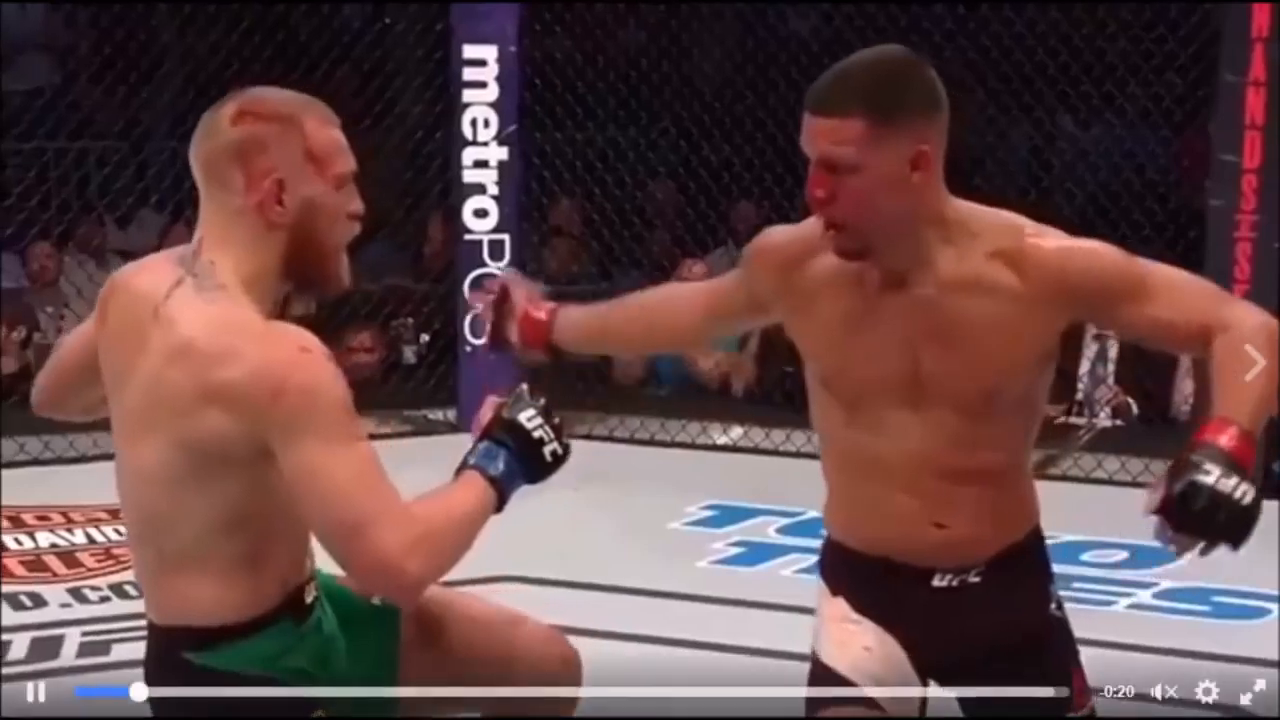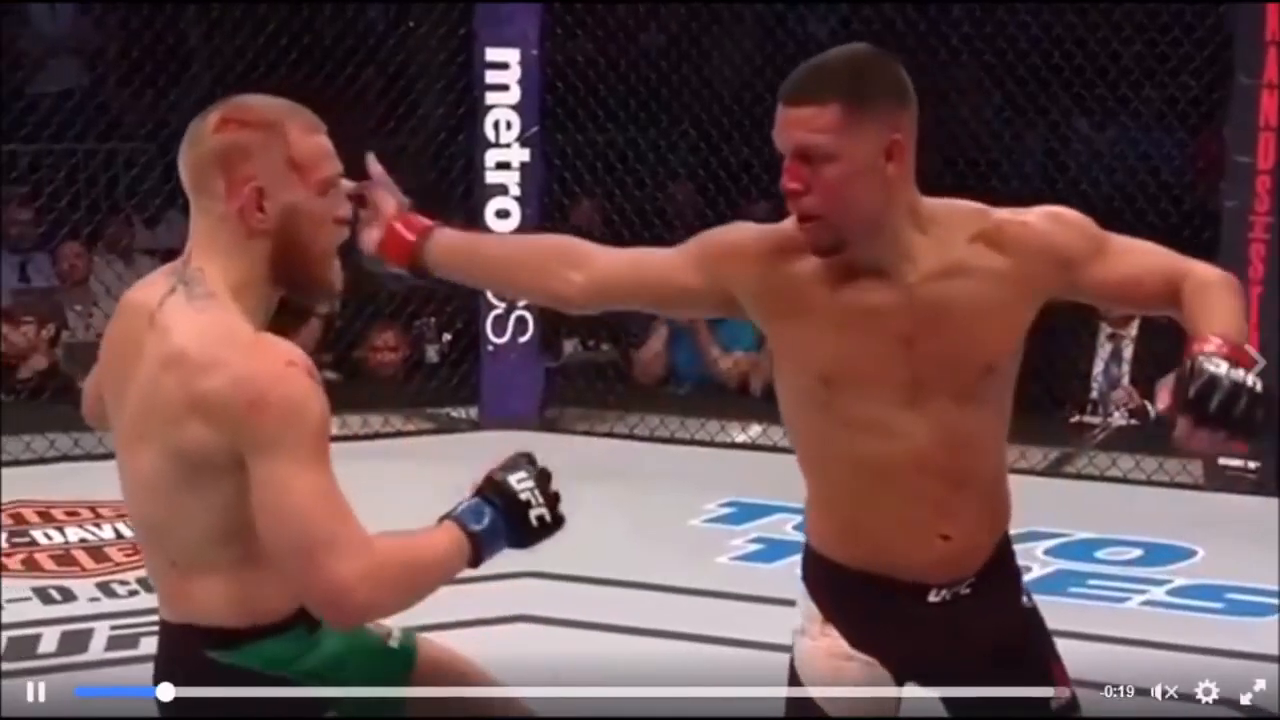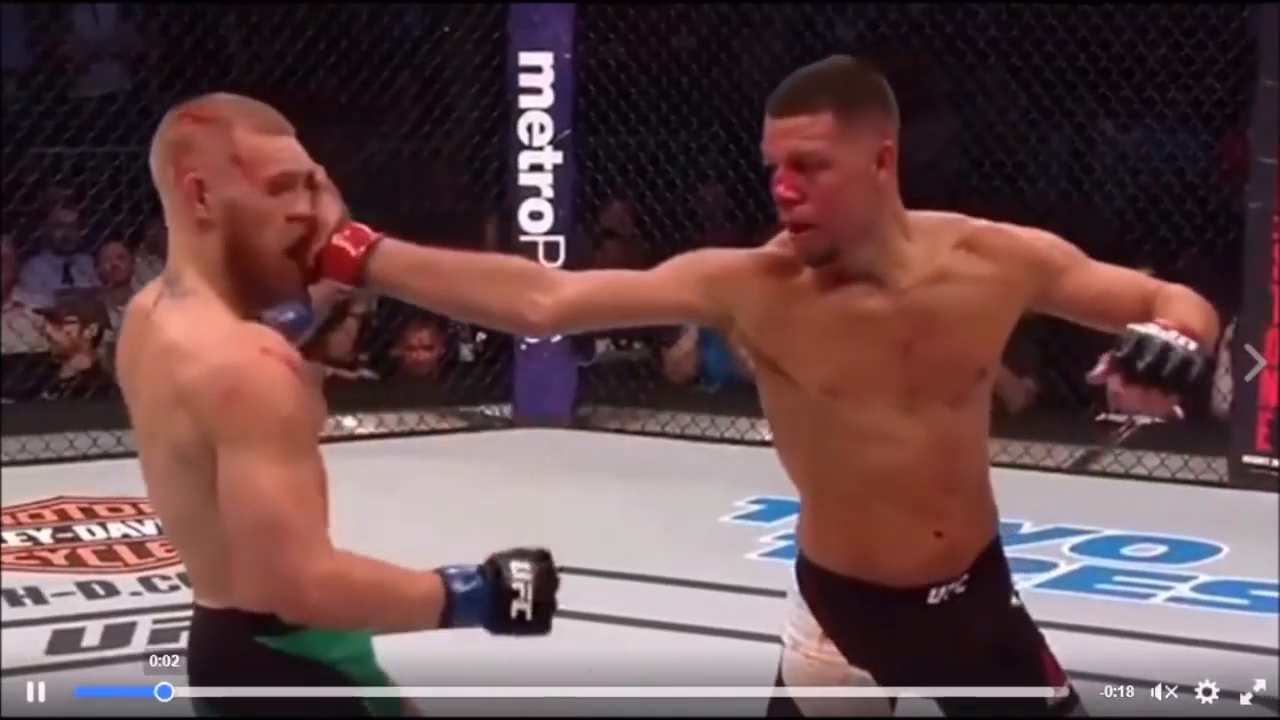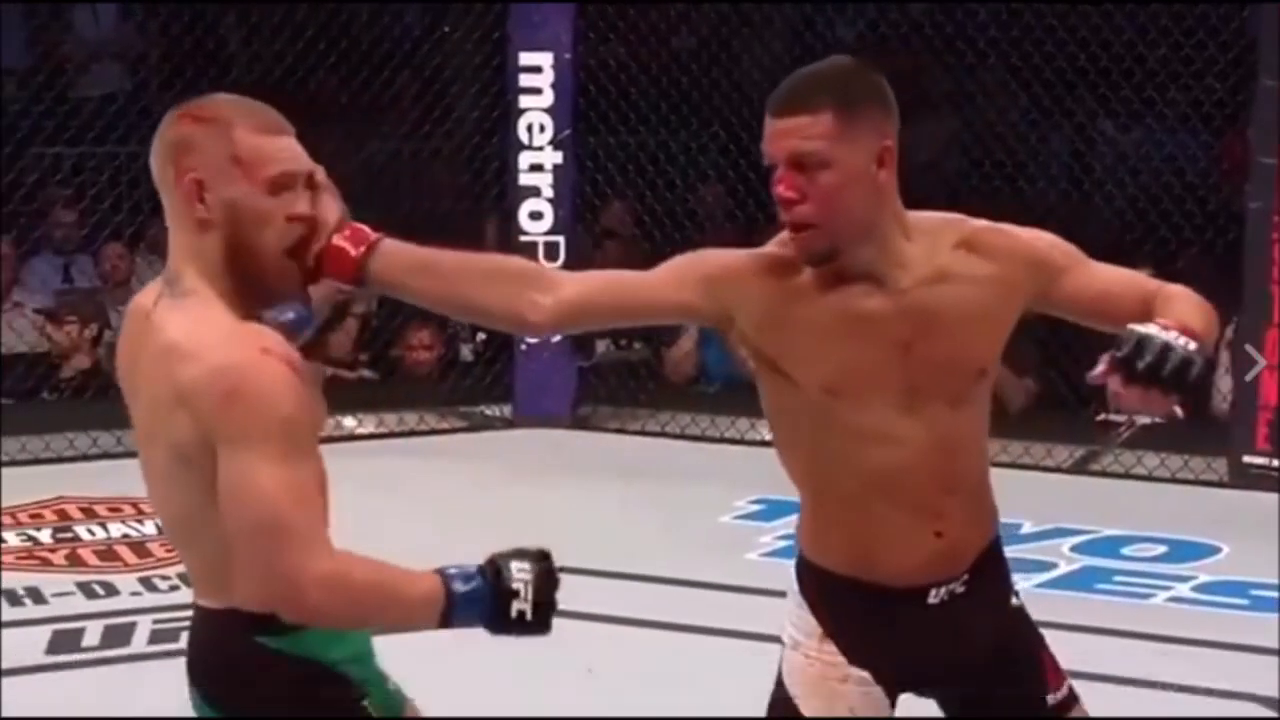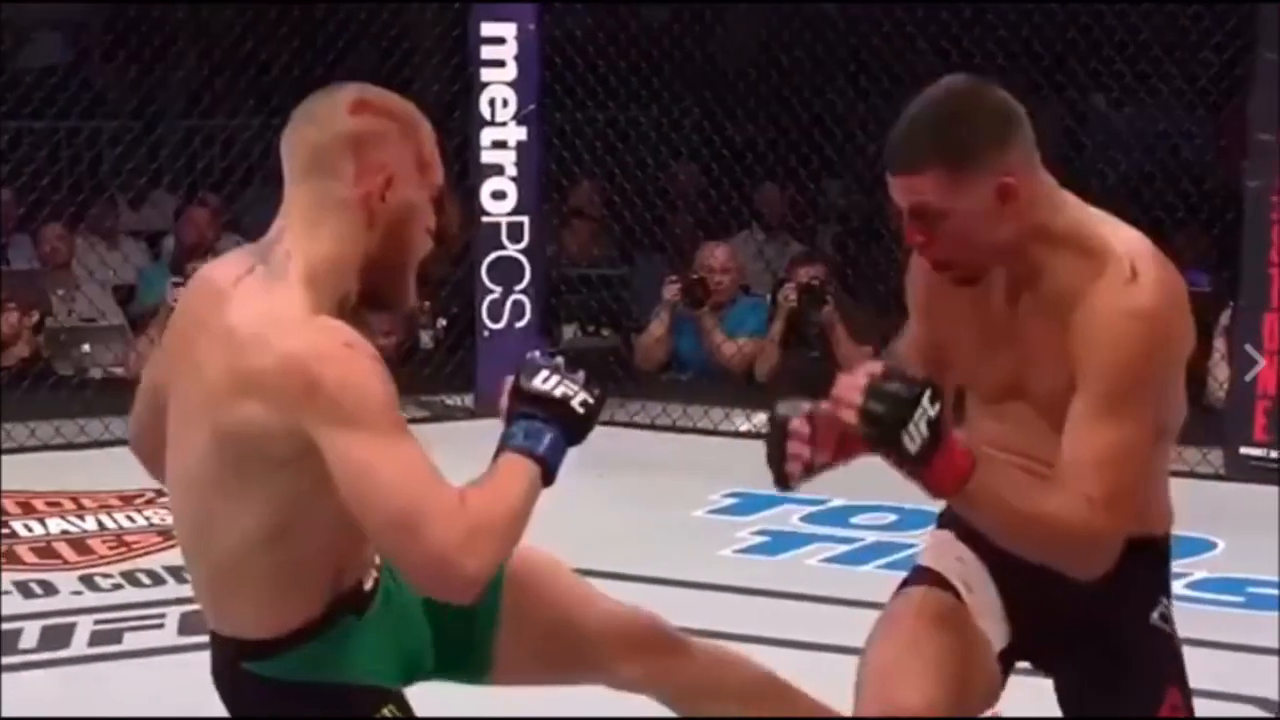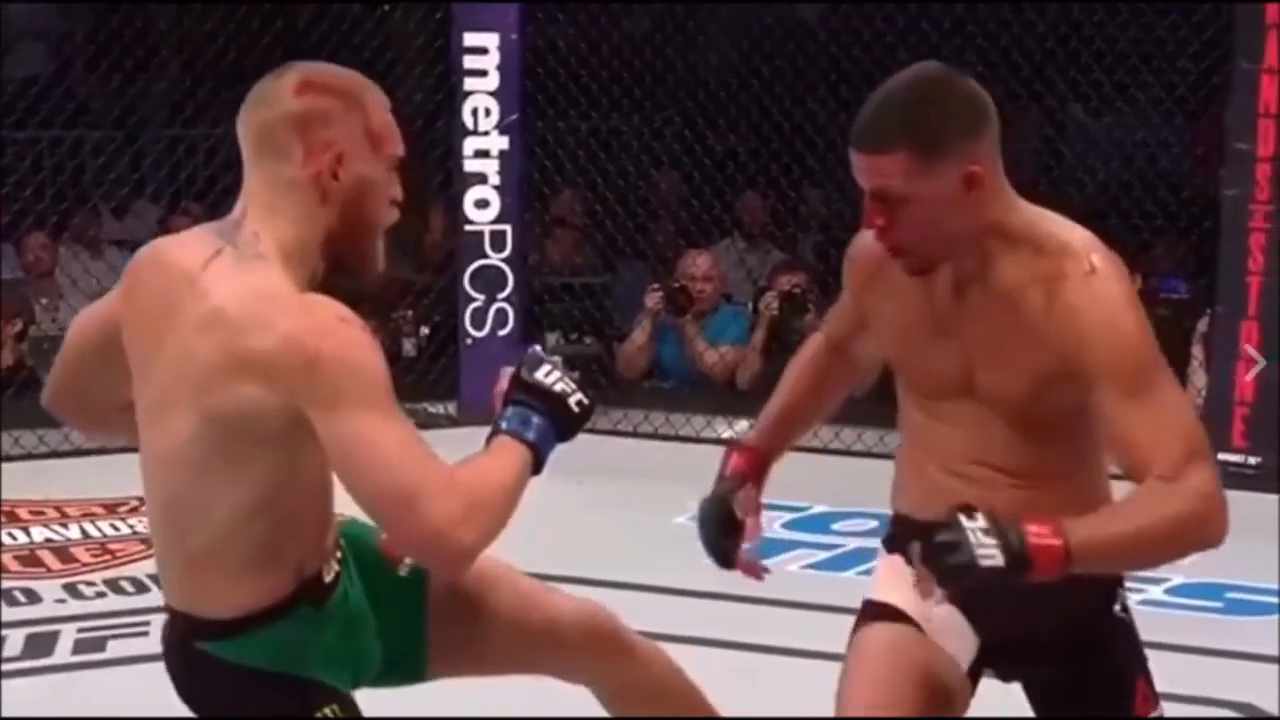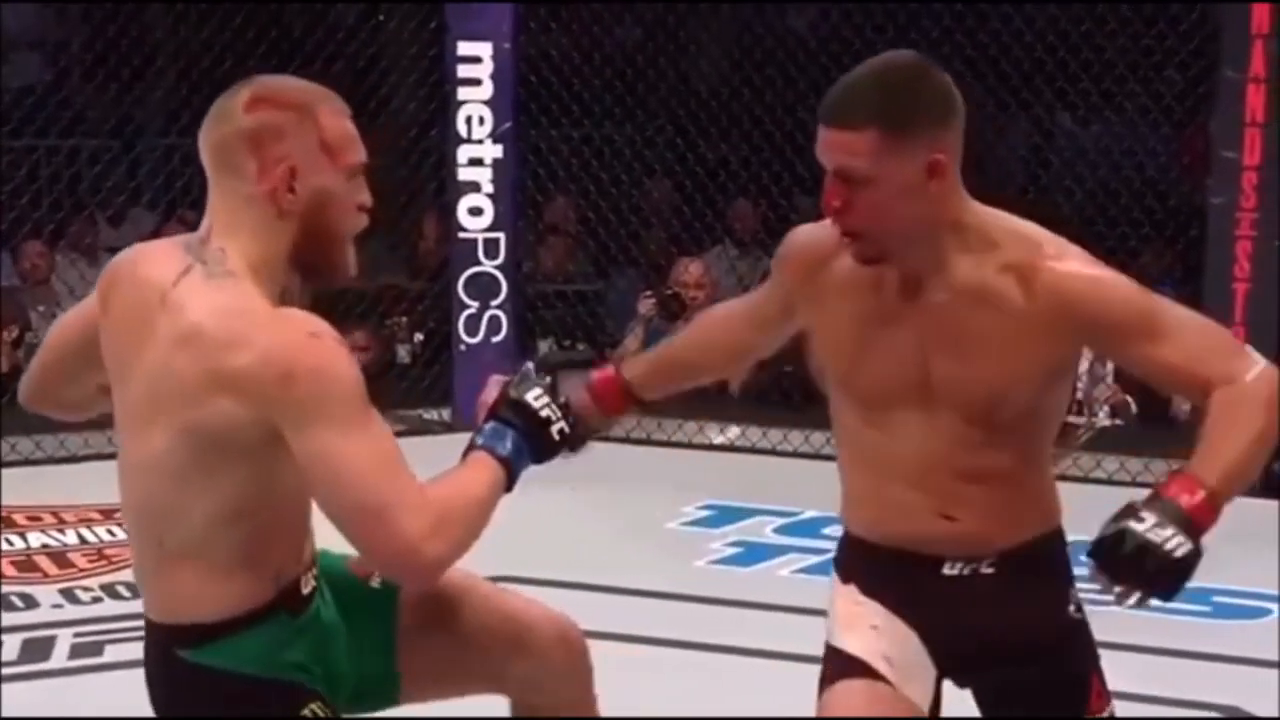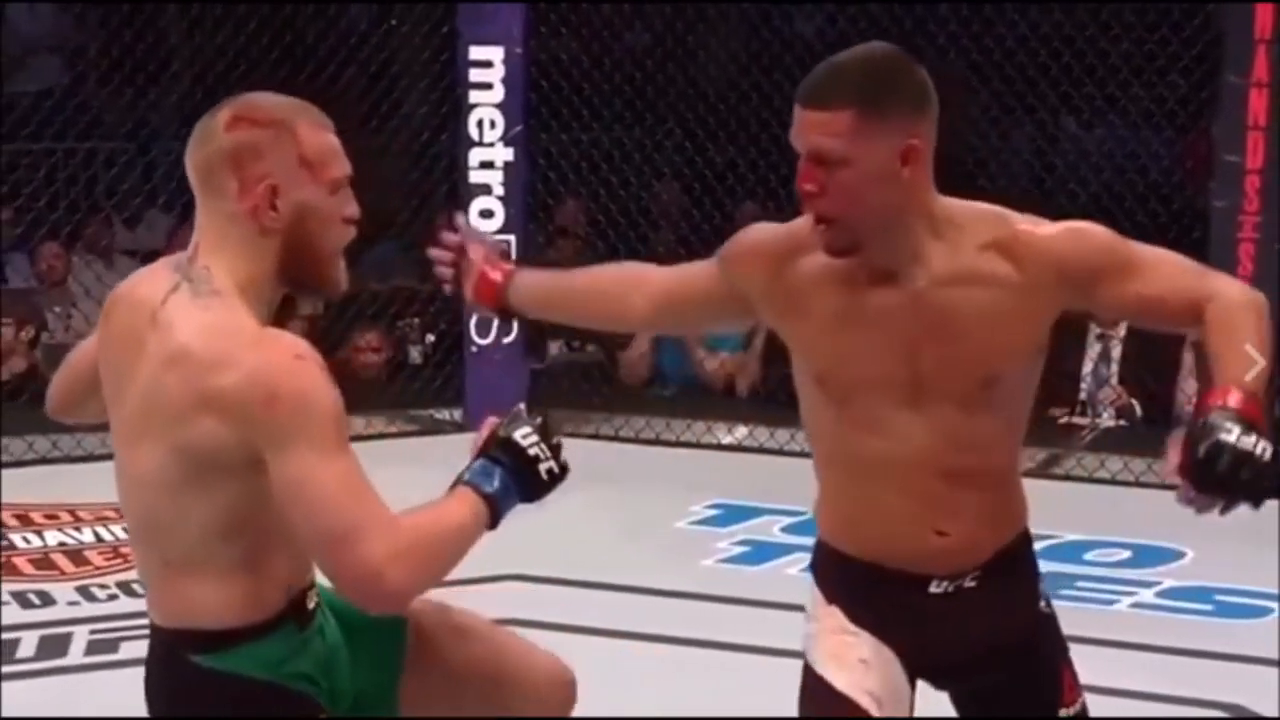
dt=0.5s
person 1, frame 1
left shoulder: (1041, 268)
right shoulder: (789, 263)
right elbow: (696, 312)
right wrist: (546, 327)
left hip: (1006, 589)
right hip: (864, 592)
person 1, frame 2
left shoulder: (1020, 248)
right shoulder: (760, 267)
left elbow: (1201, 283)
right elbow: (578, 274)
left wrist: (1221, 352)
right wrist: (411, 239)
left hip: (985, 597)
right hip: (851, 607)
person 1, frame 3
left shoulder: (997, 261)
right shoulder: (747, 284)
left elbow: (1174, 302)
right elbow: (542, 300)
left wrist: (1172, 341)
right wrist: (354, 254)
left hip: (976, 596)
right hip: (842, 611)
person 1, frame 4
left shoulder: (997, 262)
right shoulder: (749, 286)
left elbow: (1176, 304)
right elbow: (546, 300)
left wrist: (1172, 340)
right wrist: (364, 253)
left hip: (977, 598)
right hip: (846, 613)
person 1, frame 5
left shoulder: (1126, 295)
right shoulder: (940, 264)
left elbow: (1088, 540)
left wrist: (934, 458)
right wrist: (834, 431)
left hip: (1111, 576)
right hip: (980, 543)
person 1, frame 6
left shoulder: (1081, 292)
right shoulder: (876, 259)
left elbow: (1196, 501)
right elbow: (837, 350)
left wrist: (1030, 548)
right wrist: (749, 459)
left hip: (1062, 581)
right hip: (928, 566)
person 1, frame 7
left shoulder: (1052, 284)
right shoulder: (813, 261)
right elbow: (743, 325)
left wrist: (1182, 509)
right wrist: (617, 388)
left hip: (1023, 585)
right hip: (880, 586)
person 1, frame 8
left shoulder: (1034, 259)
right shoulder: (779, 265)
right elbow: (647, 296)
right wrist: (498, 283)
left hip: (998, 591)
right hip: (859, 597)
person 2, frame 1
left shoulder: (139, 287)
right shoulder: (272, 360)
left elbow: (54, 396)
right elbow: (398, 563)
right wrist: (496, 463)
left hip: (301, 616)
person 2, frame 2
left shoulder: (148, 303)
right shoulder: (260, 370)
left elbow: (99, 406)
right elbow: (349, 587)
right wrist: (483, 526)
left hip: (275, 647)
person 2, frame 3
left shoulder: (154, 313)
right shoulder: (244, 363)
right elbow: (302, 585)
right wrist: (472, 594)
left hip: (244, 643)
right hip: (281, 663)
person 2, frame 4
left shoulder: (153, 314)
right shoulder: (243, 363)
right elbow: (302, 584)
right wrist: (473, 593)
left hip: (239, 638)
right hip: (285, 659)
person 2, frame 5
left shoulder: (220, 284)
right shoulder: (313, 355)
left elbow: (150, 441)
right elbow: (456, 561)
right wrist: (534, 441)
left hip: (373, 582)
left knee: (640, 644)
person 2, frame 6
left shoulder: (167, 264)
right shoulder: (305, 332)
left elbow: (70, 394)
right elbow: (445, 534)
right wrist: (527, 430)
right hip: (261, 657)
left knee: (589, 635)
person 2, frame 7
left shoulder: (139, 274)
right shoulder: (283, 347)
left elbow: (43, 391)
right elbow: (416, 548)
right wrist: (503, 445)
left hip: (303, 600)
left knee: (552, 650)
person 2, frame 8
left shoulder: (144, 295)
right shoulder: (267, 366)
left elbow: (66, 399)
right elbow: (382, 573)
right wrist: (492, 480)
left hip: (298, 628)
